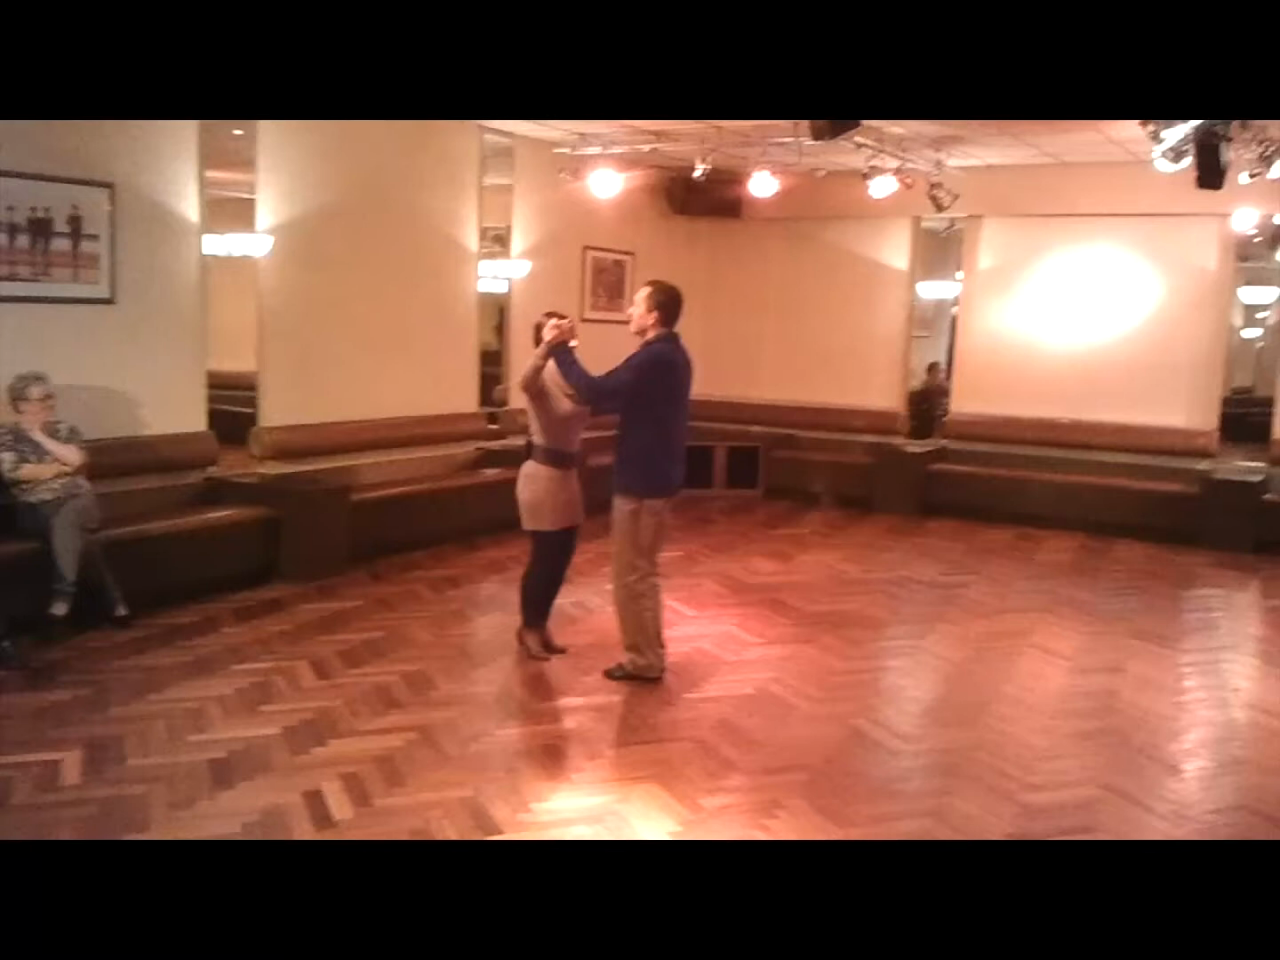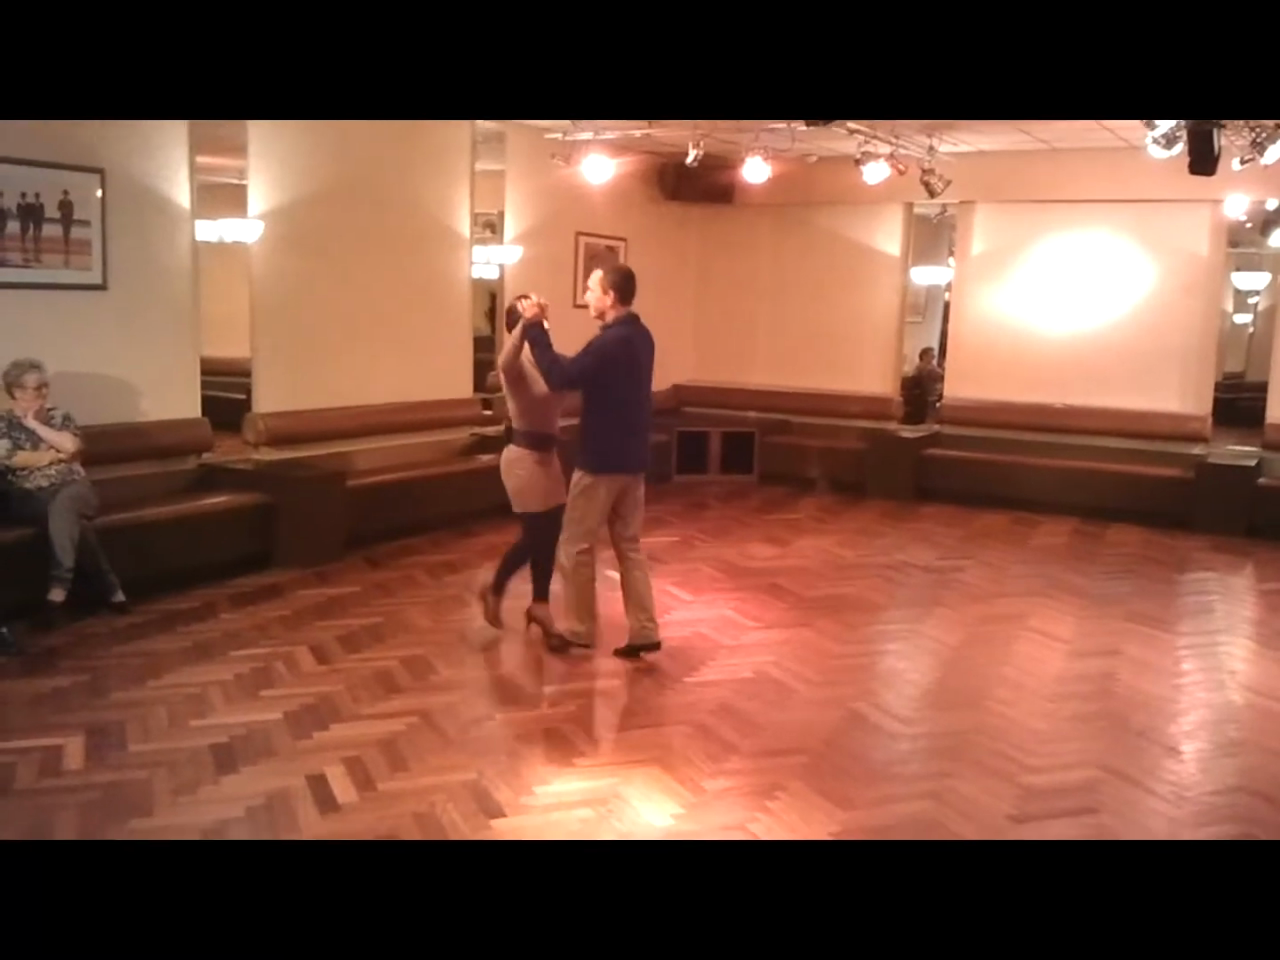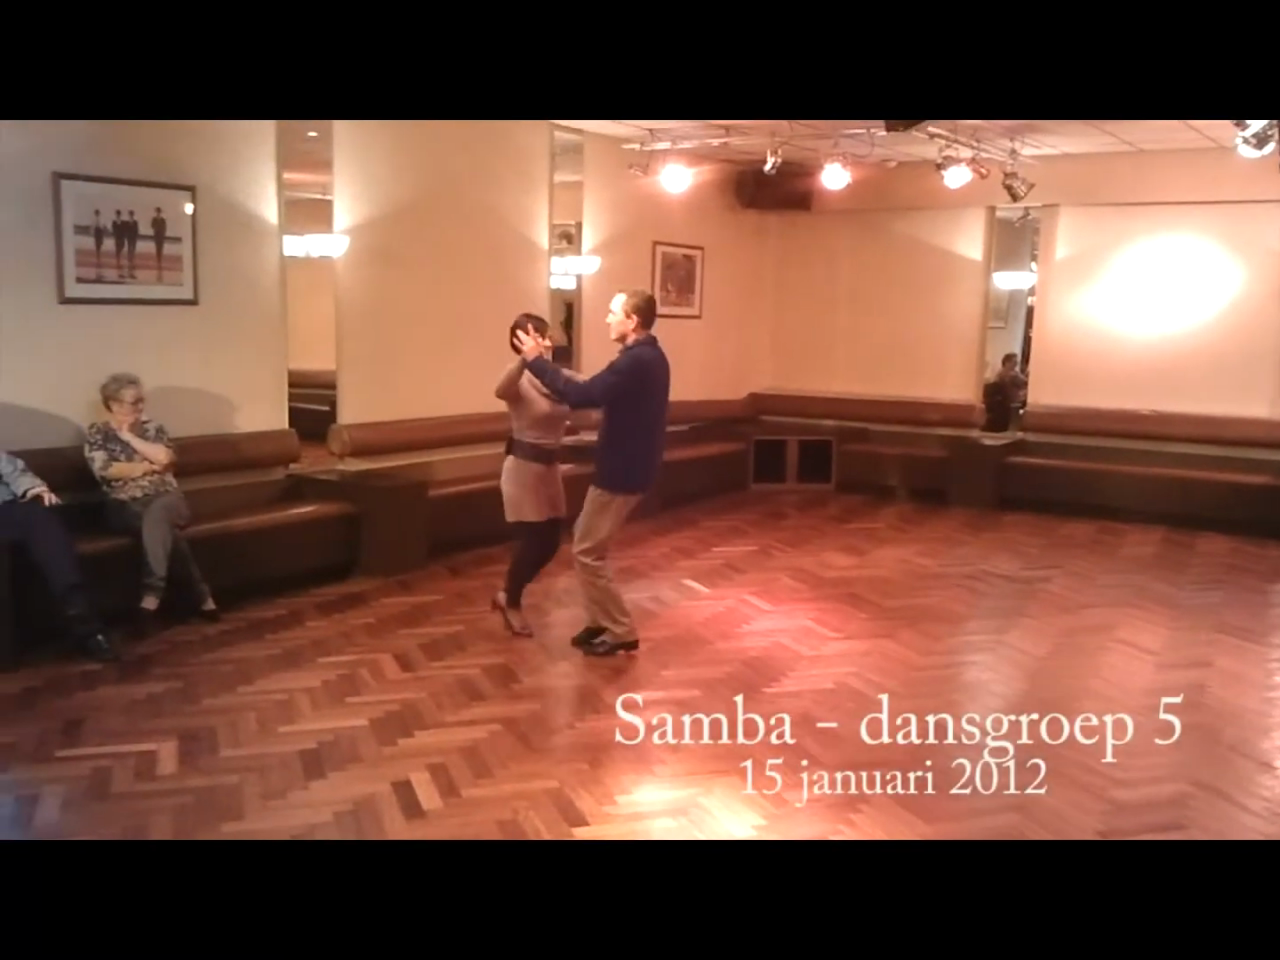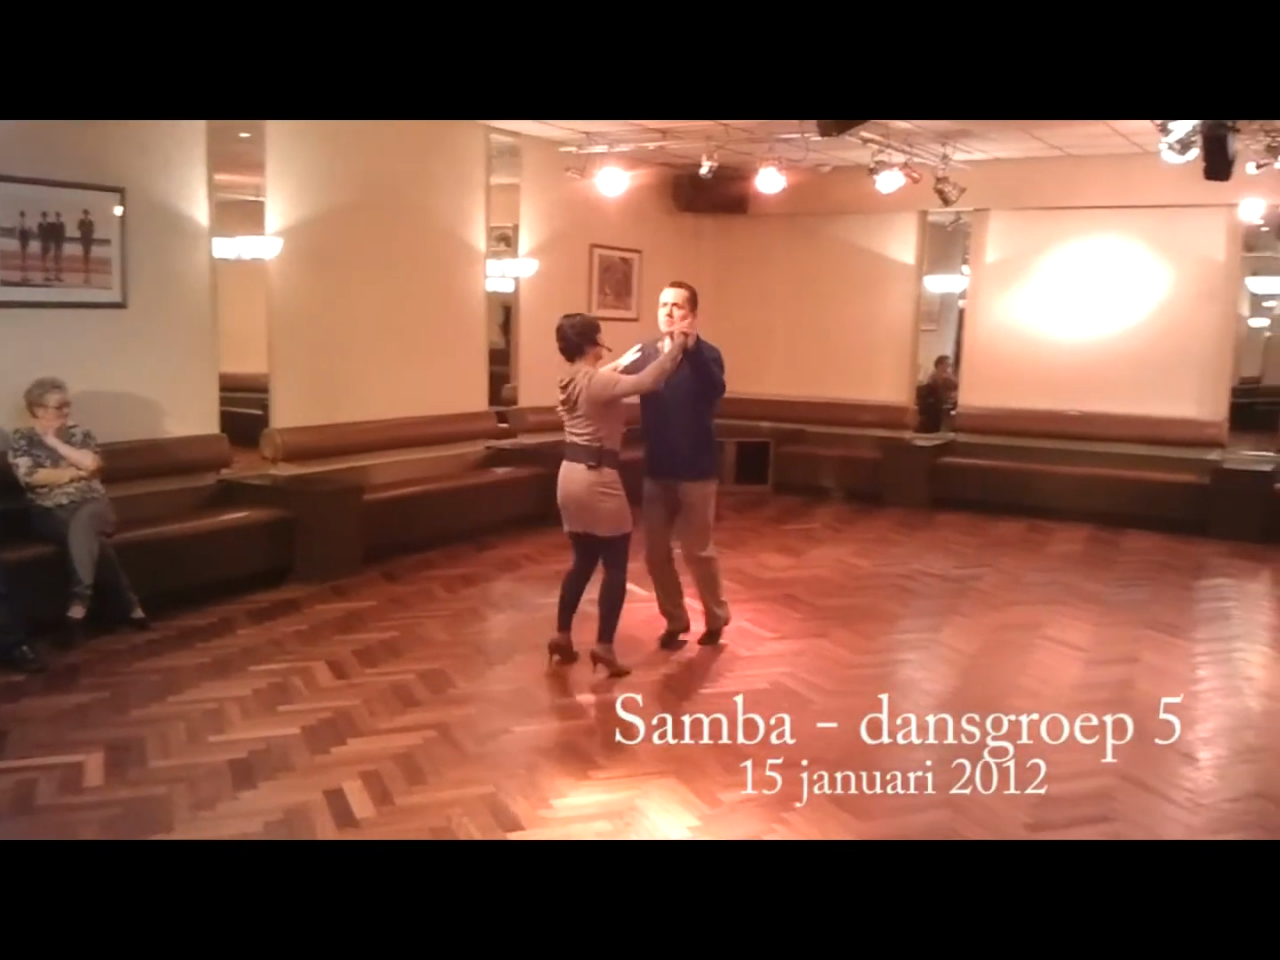
dt=1s
person 1, frame 1
left shoulder: (653, 359)
right shoulder: (673, 356)
left elbow: (596, 391)
right elbow: (620, 398)
left wrist: (560, 349)
left hip: (641, 481)
right hip: (659, 476)
left knee: (630, 574)
right knee: (643, 570)
left ankle: (642, 662)
right ankle: (651, 655)
person 1, frame 2
left shoulder: (612, 342)
right shoulder: (639, 336)
left elbow: (561, 377)
left wrist: (534, 328)
left hip: (602, 460)
right hip: (633, 458)
left knee: (576, 545)
right knee: (629, 544)
left ankle: (580, 628)
right ankle: (644, 632)
person 1, frame 3
left shoulder: (636, 362)
right shoulder: (648, 357)
left elbow: (584, 395)
right elbow: (601, 396)
left wrist: (537, 361)
right wrist: (553, 380)
left hip: (621, 473)
right hip: (626, 469)
left knee: (586, 551)
right knee: (591, 544)
left ankle: (620, 632)
right ankle: (604, 619)
person 1, frame 4
left shoulder: (702, 356)
right shoulder: (645, 354)
left elbow: (716, 390)
left wrist: (693, 345)
left hip: (695, 470)
right hip: (656, 470)
left knee: (698, 551)
right knee: (655, 551)
left ankle: (716, 617)
right ankle: (675, 620)
person 2, frame 1
right shoulder: (542, 376)
right elbow: (525, 382)
right wrist: (549, 344)
left hip: (567, 473)
right hip: (541, 473)
left knee: (562, 555)
right knee: (543, 556)
left ankle: (540, 624)
right ankle: (528, 628)
person 2, frame 2
right shoulder: (518, 363)
right elbow: (505, 361)
right wrist: (525, 321)
left hip: (547, 454)
right hip: (522, 456)
left knee: (550, 535)
right knee: (534, 537)
left ankle: (539, 606)
right ankle: (494, 590)
person 2, frame 3
right shoulder: (519, 381)
right elbow: (500, 391)
right wrist: (525, 357)
left hip: (550, 468)
right hip: (523, 468)
left knee: (549, 544)
right knee: (532, 543)
left ankle: (507, 595)
right ankle: (512, 606)
person 2, frame 4
left shoulder: (567, 381)
right shoulder: (599, 382)
right elbow: (647, 381)
left wrist: (624, 361)
right wrist: (676, 347)
left hip: (569, 474)
right hip: (597, 477)
left knee: (582, 560)
right knee: (616, 566)
left ankle: (563, 636)
right ankle: (604, 647)
person 3, frame 1
left shoulder: (65, 429)
left elbow: (77, 460)
left wrist: (41, 438)
right wrist: (60, 467)
left hip: (76, 500)
right hip: (35, 509)
left knee: (67, 519)
right knee: (71, 529)
left ankle: (63, 597)
right ankle: (111, 597)
person 3, frame 2
left shoulder: (60, 416)
left elbow: (72, 446)
left wrist: (35, 425)
right wrist: (54, 454)
left hip: (72, 487)
right hip: (31, 496)
left knee: (63, 505)
right knee: (67, 514)
left ankle: (60, 585)
right ankle: (109, 584)
person 3, frame 3
left shoulder: (152, 427)
right shoulder: (97, 433)
left elbow: (164, 458)
right elbow: (105, 470)
left wrist: (129, 437)
right wrist: (148, 466)
left hip: (165, 498)
right hip: (125, 506)
left knee: (156, 515)
right knee: (160, 525)
left ankle: (153, 593)
right ankle: (200, 592)
person 3, frame 4
left shoulder: (79, 433)
right shoulder: (22, 440)
left elbow: (91, 464)
right elbow: (32, 477)
left wrist: (53, 442)
right wrist: (75, 472)
left hip: (91, 504)
right hip: (49, 511)
left knee: (81, 524)
right knee: (84, 533)
left ankle: (79, 603)
right ankle: (127, 601)
